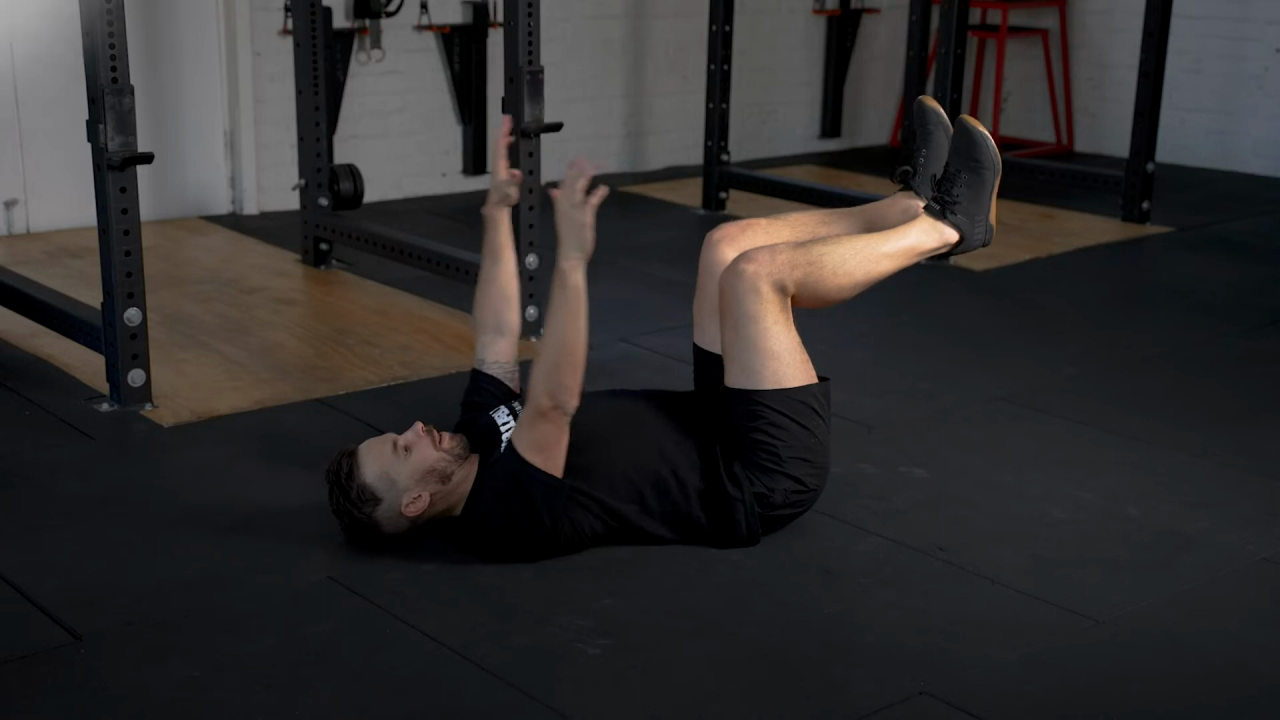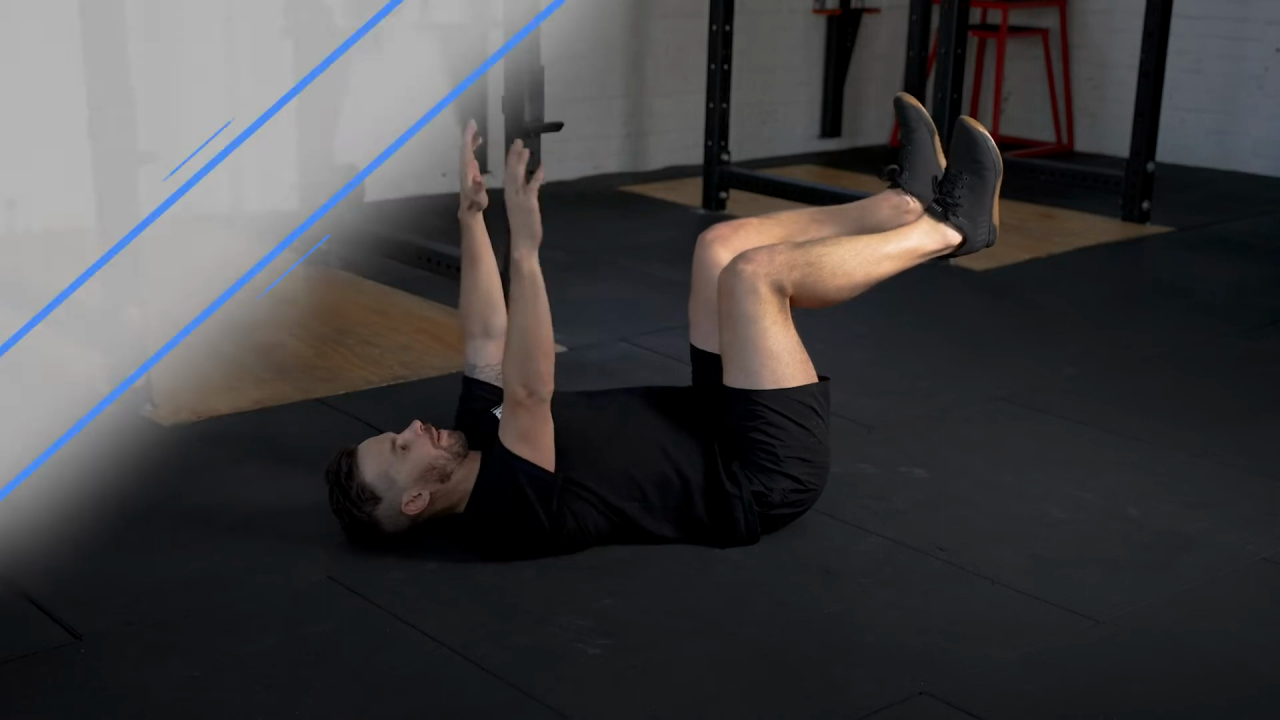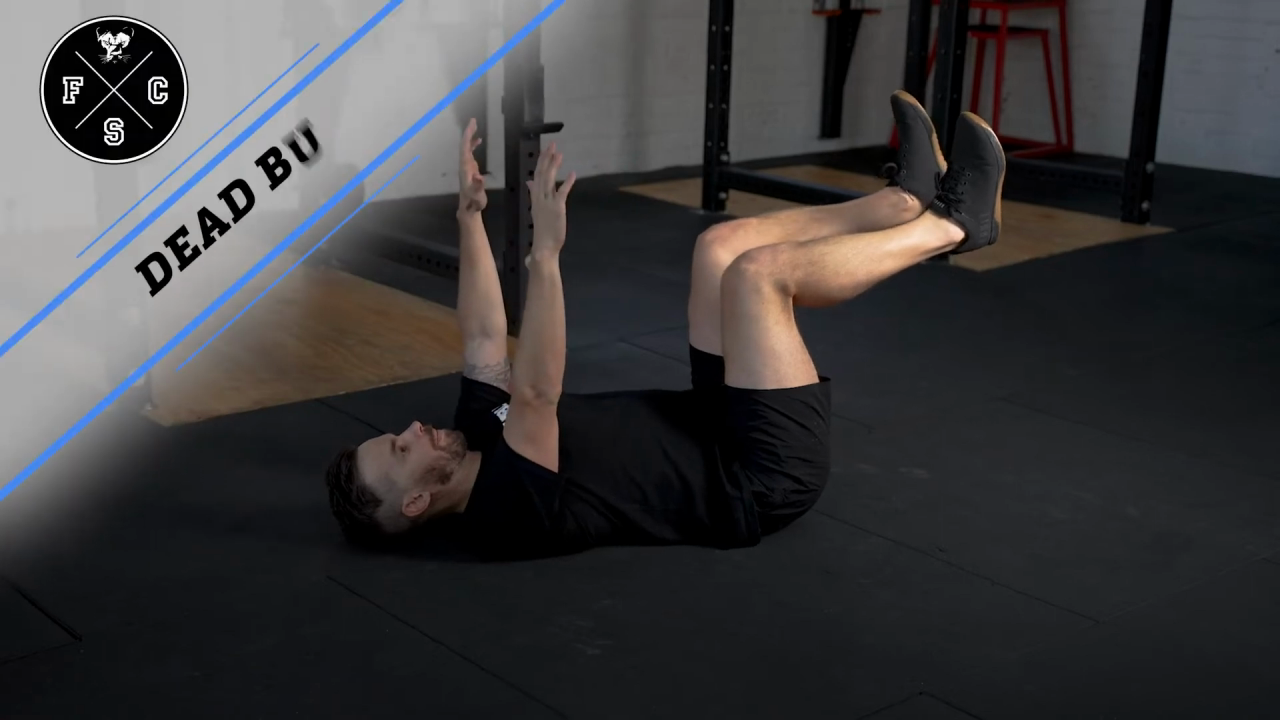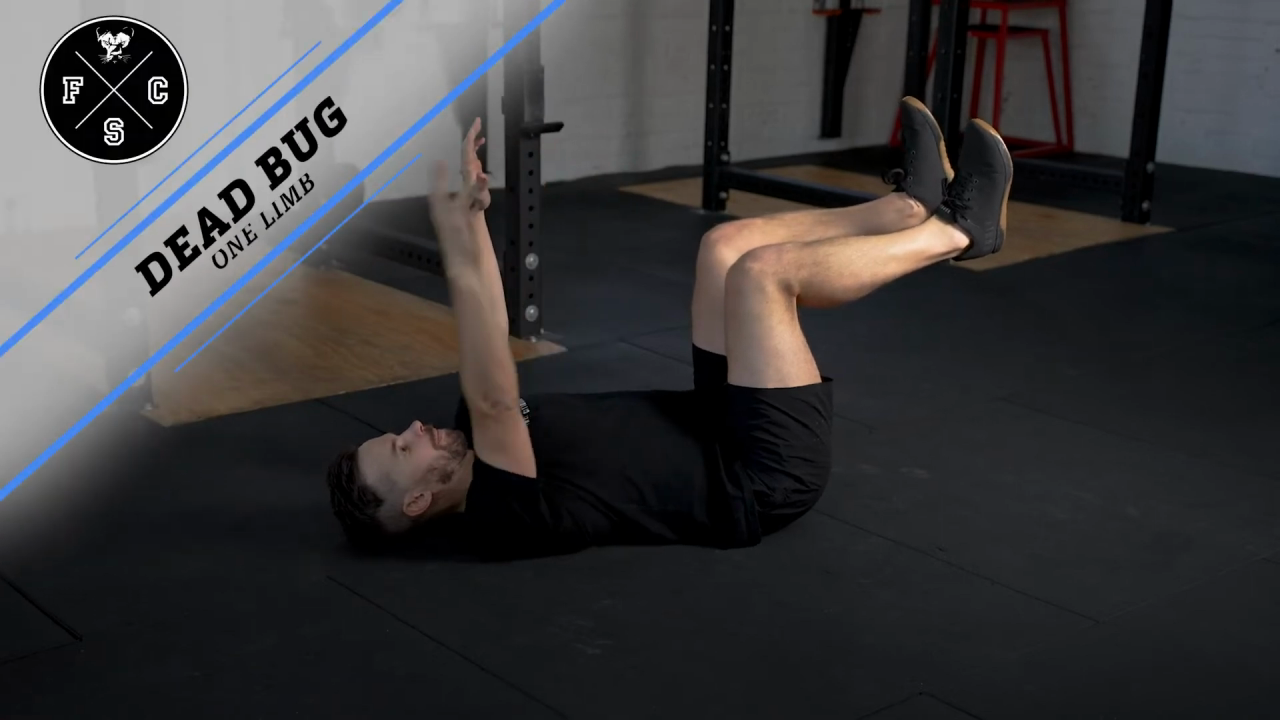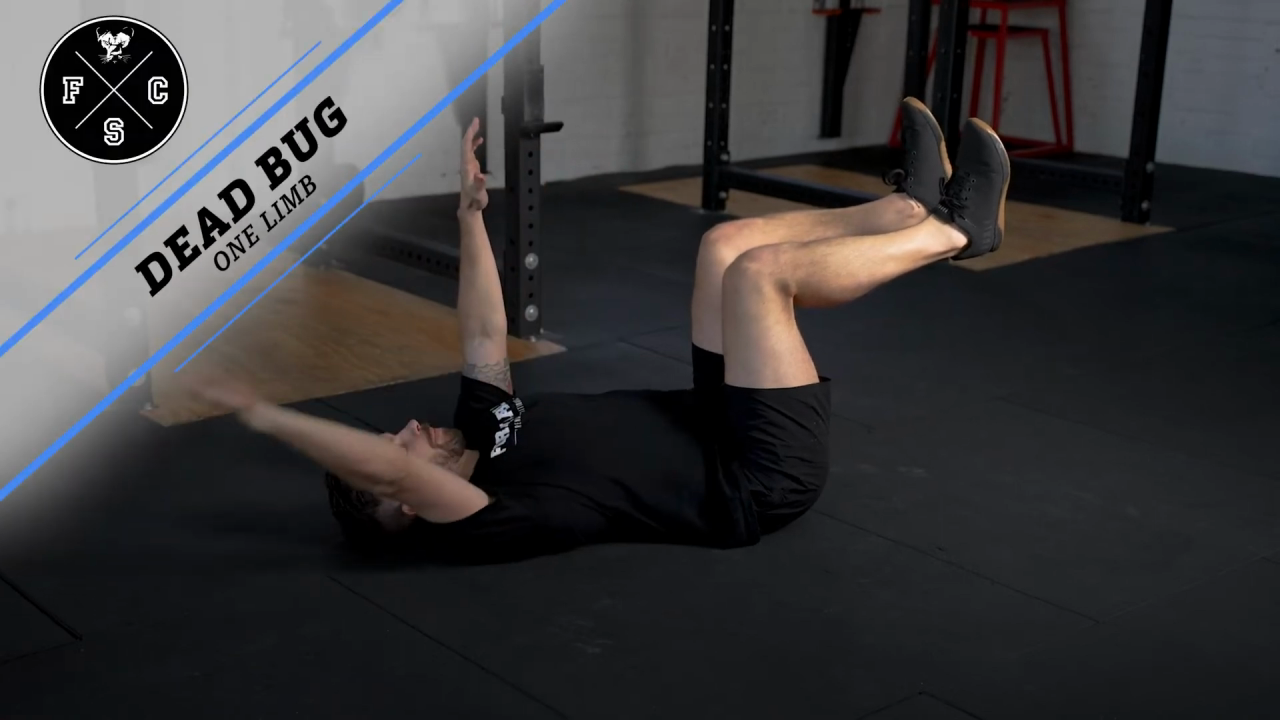
dt=0.5s
person 1, frame 1
left shoulder: (481, 434)
right shoulder: (505, 516)
left elbow: (497, 336)
right elbow: (554, 405)
left wrist: (498, 214)
right wrist: (572, 261)
left hip: (717, 429)
right hip: (761, 476)
left knee: (730, 244)
right knee: (756, 271)
left ankle: (916, 203)
right ankle: (945, 226)
person 1, frame 2
left shoulder: (478, 440)
right shoulder: (504, 515)
left elbow: (486, 339)
right elbow: (528, 393)
left wrist: (471, 218)
right wrist: (524, 250)
left hip: (719, 433)
right hip: (763, 475)
left knee: (723, 246)
right knee: (756, 272)
left ankle: (910, 201)
right ankle: (949, 228)
person 1, frame 3
left shoulder: (479, 438)
right shoulder: (505, 514)
left elbow: (483, 338)
right elbow: (535, 395)
left wrist: (469, 216)
right wrist: (545, 252)
left hip: (717, 429)
right hip: (761, 475)
left knee: (723, 246)
right knee: (760, 271)
left ankle: (908, 198)
right ankle: (951, 224)
person 1, frame 4
left shoulder: (475, 439)
right shoulder: (499, 518)
left elbow: (485, 343)
right elbow: (493, 396)
left wrist: (473, 216)
right wrist: (458, 270)
left hip: (720, 430)
right hip: (762, 476)
left knee: (728, 244)
right knee: (763, 269)
left ankle: (915, 206)
right ankle: (958, 230)
person 1, frame 5
left shoulder: (479, 430)
right shoulder: (496, 523)
left elbow: (485, 335)
right elbow: (394, 472)
left wrist: (470, 214)
right wrist: (268, 413)
left hip: (711, 428)
right hip: (760, 478)
left knee: (728, 242)
right knee: (761, 269)
left ankle: (914, 206)
right ankle: (955, 230)
